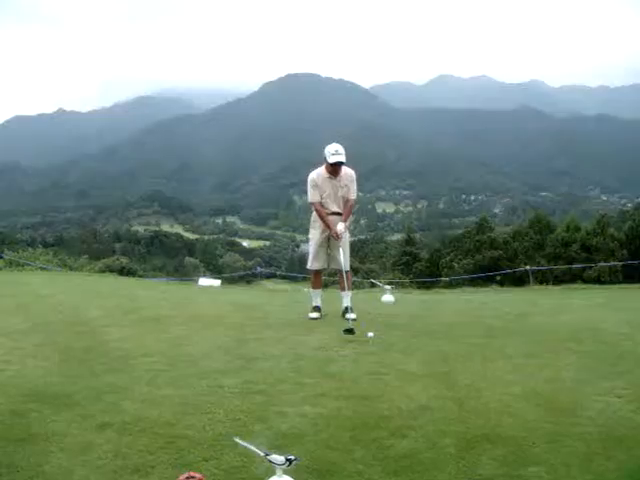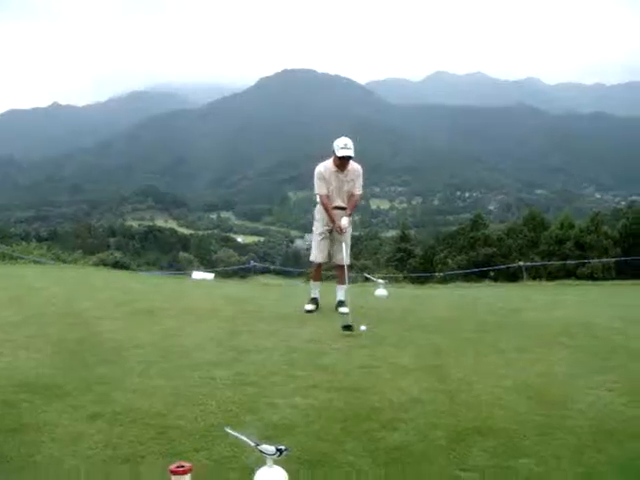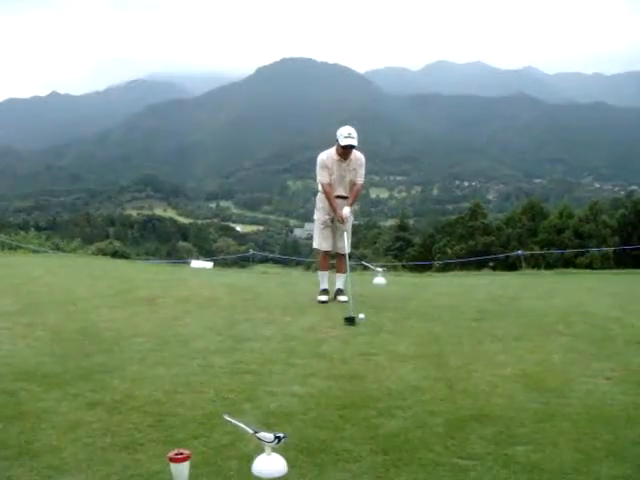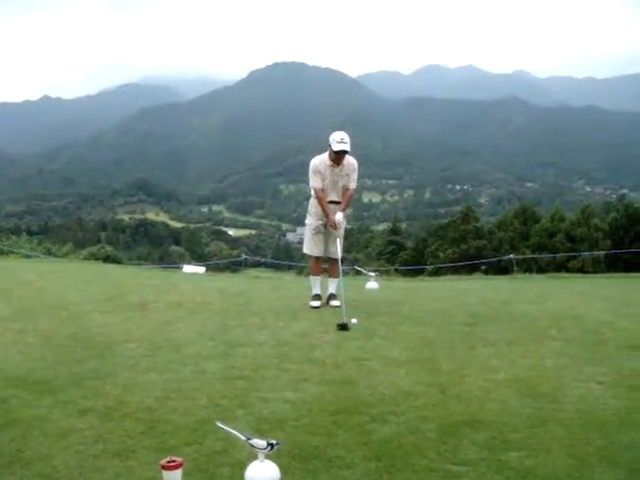
dt=0.3s
person 1, frame 1
left shoulder: (350, 174)
right shoulder: (314, 177)
left elbow: (351, 201)
right elbow: (316, 206)
left wrist: (342, 223)
right wrist: (330, 227)
left hip: (341, 221)
right hip: (320, 221)
left knee: (344, 266)
right knee: (316, 267)
left ankle: (347, 305)
right ankle: (316, 305)
person 1, frame 2
left shoulder: (357, 169)
right shoulder: (321, 169)
left elbow: (355, 195)
right elbow: (323, 198)
left wrist: (346, 217)
right wrist: (334, 221)
left hip: (344, 216)
right hip: (324, 215)
left knee: (342, 260)
right knee: (317, 259)
left ankle: (341, 299)
right ankle: (314, 297)
person 1, frame 3
left shoulder: (359, 158)
right shoulder: (324, 158)
left elbow: (357, 185)
right elbow: (326, 187)
left wrist: (348, 206)
right wrist: (336, 211)
left hip: (346, 204)
right hip: (326, 203)
left knee: (342, 250)
right knee: (323, 248)
left ankle: (339, 288)
right ankle: (324, 288)
person 1, frame 4
left shoulder: (352, 163)
right shoulder: (316, 163)
left elbow: (350, 190)
right elbow: (319, 192)
left wrist: (340, 212)
right wrist: (329, 216)
left hip: (339, 209)
right hip: (318, 208)
left knee: (335, 255)
right knee: (315, 253)
left ankle: (332, 292)
right ankle: (316, 293)
